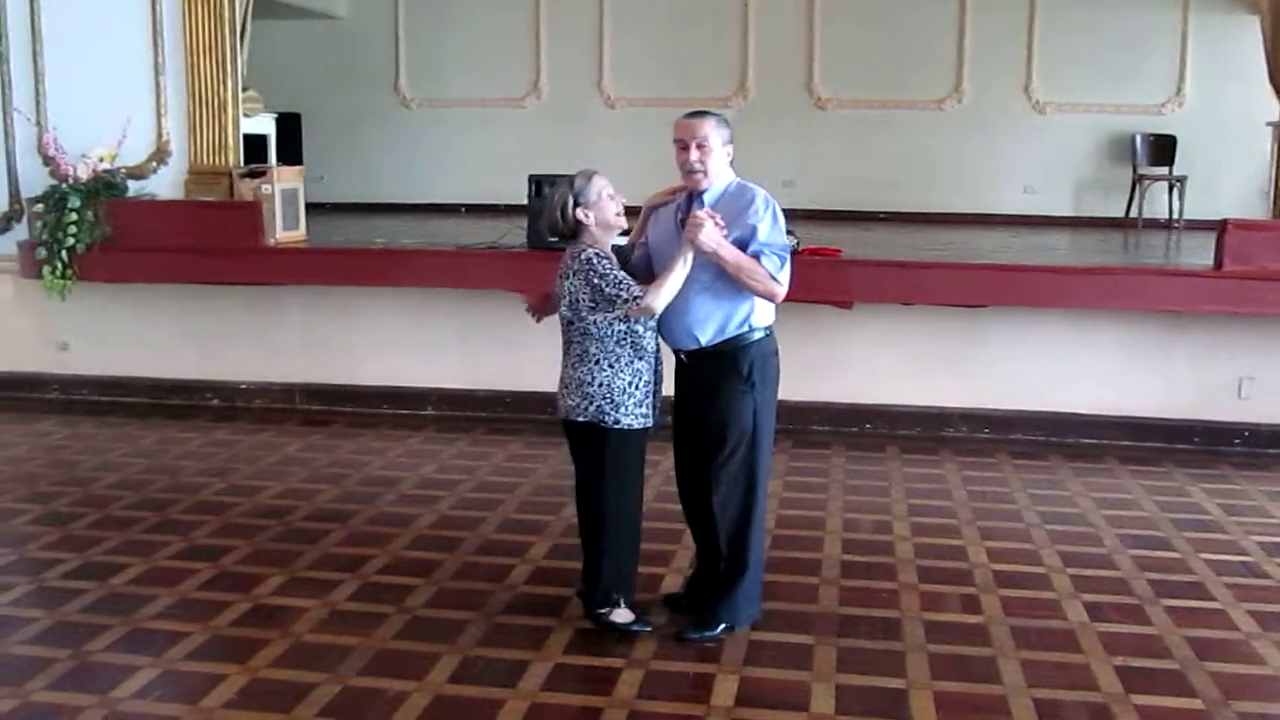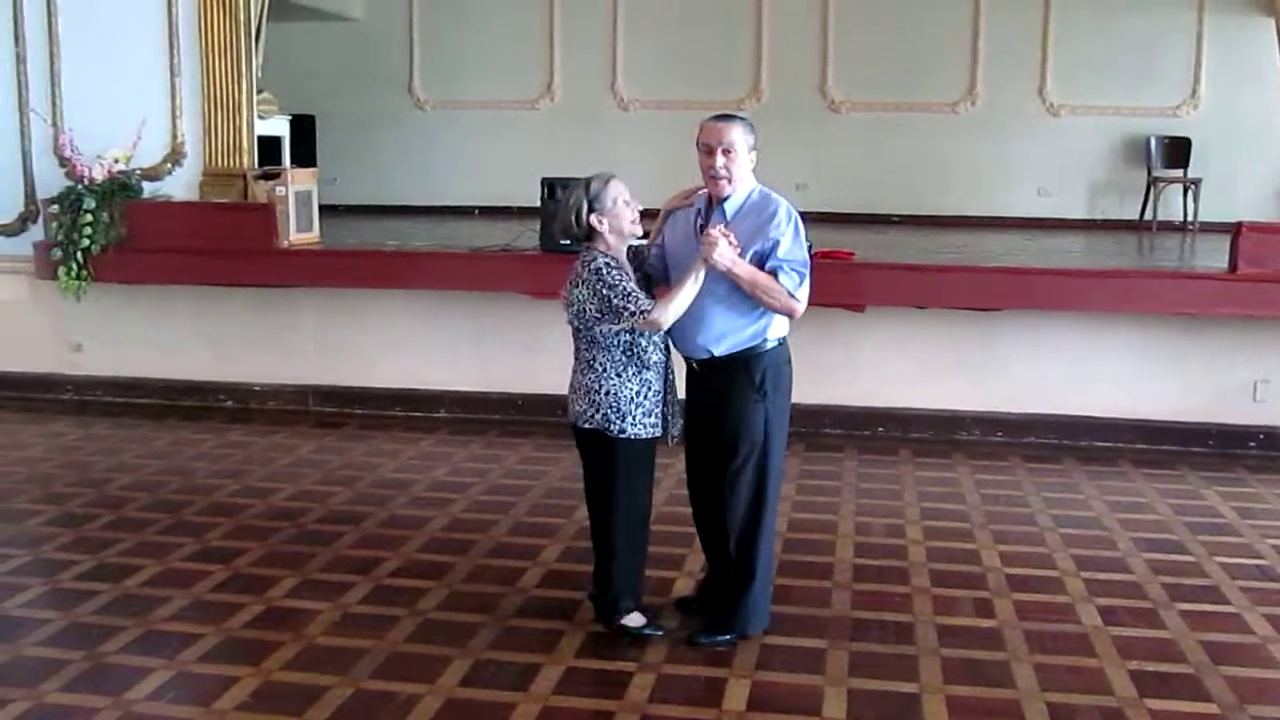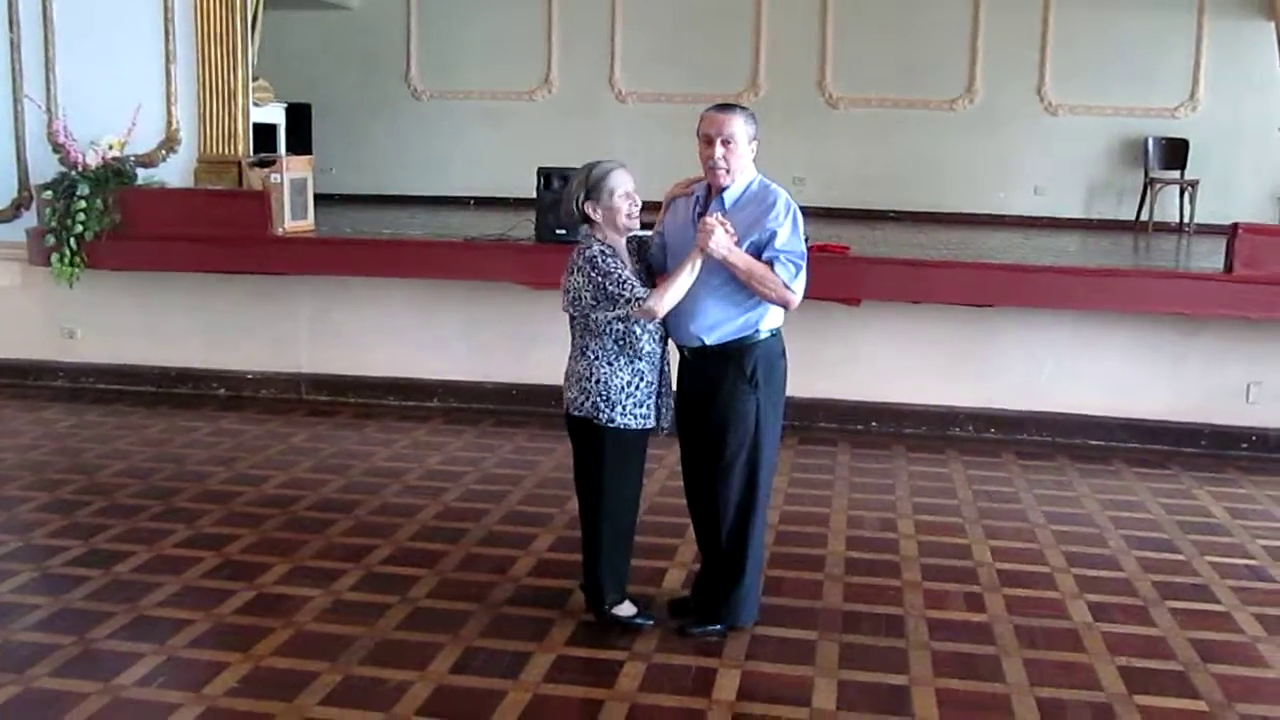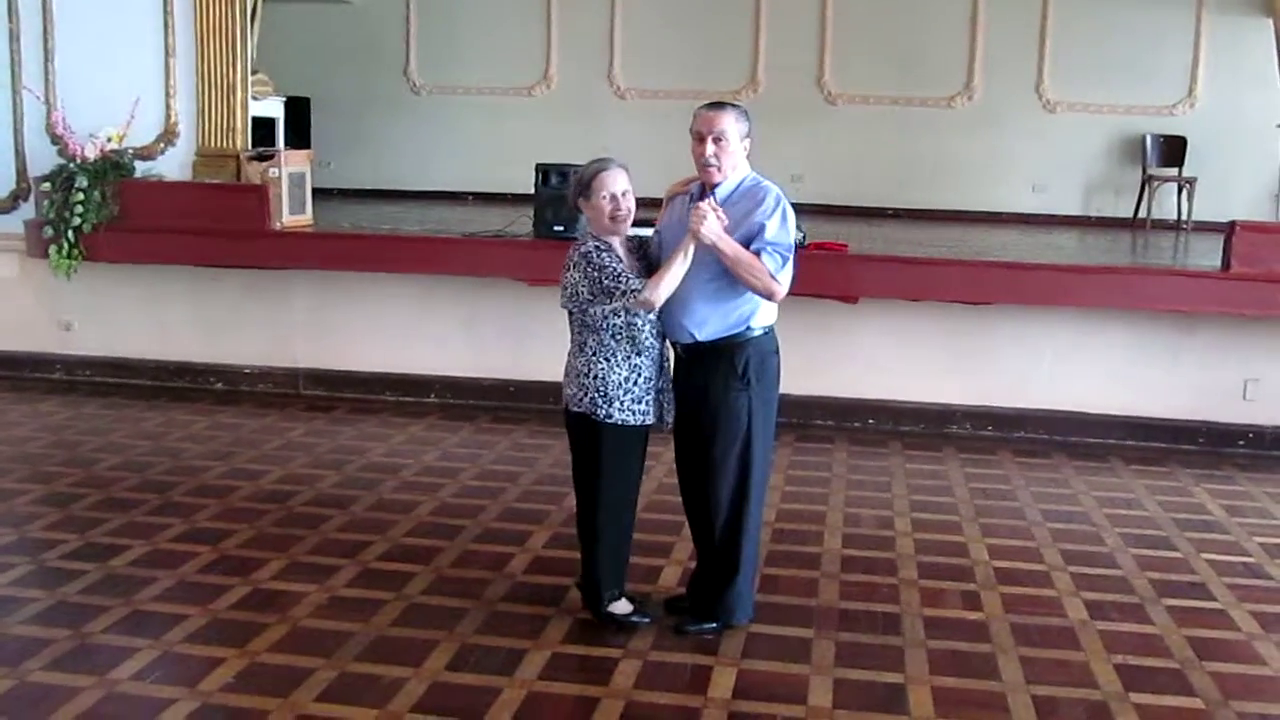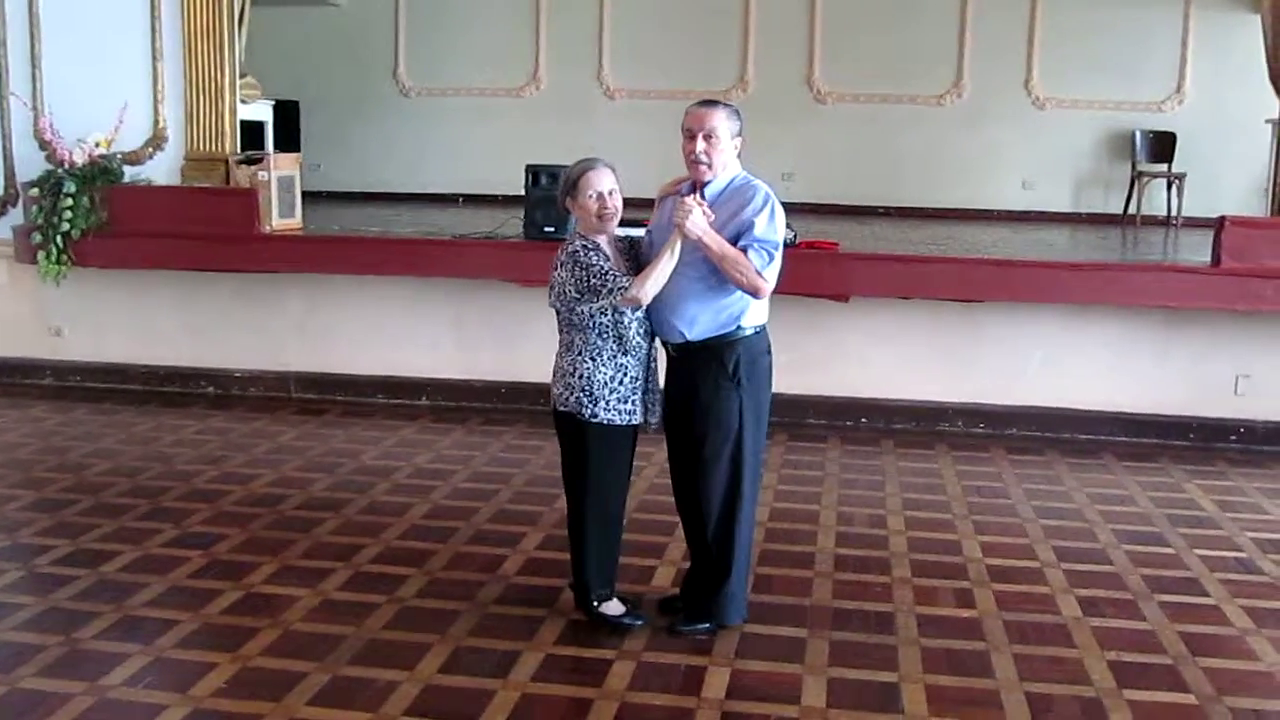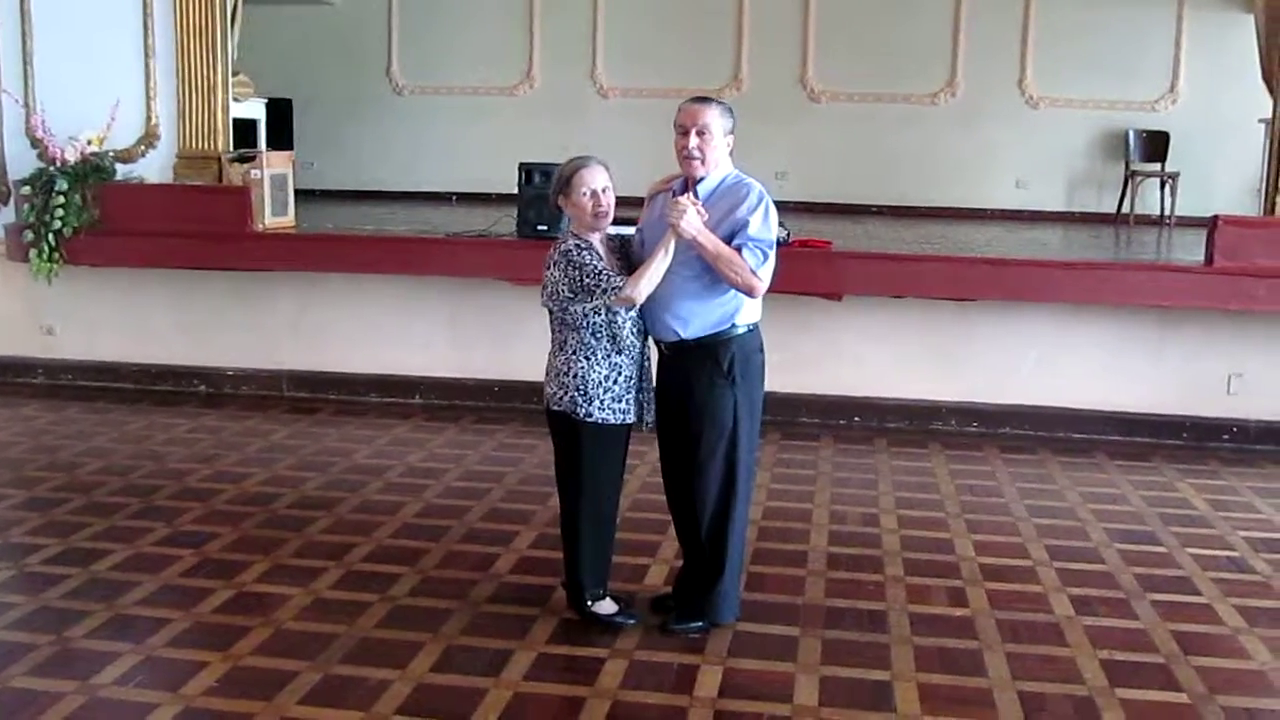
dt=0.4s
person 1, frame 1
left shoulder: (753, 203)
right shoulder: (665, 215)
left elbow: (775, 287)
right elbow: (629, 277)
left wrist: (716, 246)
left hip: (740, 360)
right hip: (691, 362)
left knee: (734, 482)
right knee: (693, 478)
left ankle: (732, 603)
right ankle: (707, 581)
person 1, frame 2
left shoulder: (775, 214)
right shoulder: (681, 216)
left elbow: (793, 302)
right elbow: (647, 277)
left wrist: (730, 263)
left hip: (752, 371)
right hip: (700, 370)
left knee: (747, 491)
right knee: (705, 484)
left ankle: (741, 610)
right ankle: (718, 585)
person 1, frame 3
left shoulder: (774, 205)
right shoulder: (681, 205)
left elbow: (789, 294)
right elbow: (651, 268)
left wrist: (726, 252)
left hip: (747, 362)
right hip: (694, 360)
left knee: (739, 485)
right knee: (699, 481)
left ankle: (730, 604)
right ankle: (708, 587)
person 1, frame 4
left shoulder: (766, 201)
right shoulder: (680, 202)
left elbow: (774, 286)
left wrist: (716, 237)
left hip: (740, 360)
right hip: (689, 358)
left knee: (732, 482)
right knee: (696, 480)
left ankle: (726, 603)
right ankle: (705, 585)
person 1, frame 5
left shoulder: (756, 200)
right shoulder: (672, 200)
left elbow: (759, 281)
left wrist: (702, 234)
left hip: (731, 358)
right hip: (681, 357)
left knee: (725, 483)
right knee: (689, 480)
left ankle: (720, 603)
right ankle: (698, 585)
person 1, frame 6
left shoulder: (748, 198)
right shoulder: (662, 198)
left elbow: (754, 281)
right elbow: (636, 267)
left wrist: (696, 233)
left hip: (724, 357)
right hip: (672, 356)
left knee: (718, 482)
right knee: (680, 478)
left ankle: (713, 600)
right ankle: (691, 583)
person 2, frame 1
left shoulder: (603, 257)
right shoulder: (586, 263)
right elbow: (650, 303)
left wrist: (648, 213)
right wrist: (690, 246)
left hip: (619, 403)
right hip: (603, 407)
left knee: (617, 500)
right knee: (609, 502)
left ankle: (604, 588)
right ankle: (603, 600)
person 2, frame 2
left shoulder: (623, 259)
right shoulder: (596, 271)
left elbow: (653, 258)
right elbow: (657, 317)
left wrist: (668, 214)
right wrist: (704, 263)
left hip: (632, 410)
right hip: (612, 414)
left knee: (630, 506)
right knee: (618, 508)
left ankle: (614, 593)
right ankle: (616, 605)
person 2, frame 3
left shoulder: (631, 248)
right shoulder: (592, 258)
right elbow: (652, 306)
left wrist: (670, 205)
right wrist: (701, 251)
left hip: (629, 399)
right hip: (604, 402)
left knee: (621, 498)
right knee: (607, 499)
left ankle: (605, 584)
right ankle: (606, 596)
person 2, frame 4
left shoulder: (635, 247)
right shoulder: (588, 256)
left elbow: (663, 254)
right elbow: (649, 297)
right wrist: (693, 237)
left hip: (631, 396)
right hip: (601, 399)
left knee: (621, 495)
right knee: (605, 496)
left ankle: (602, 581)
right ankle: (602, 593)
person 2, frame 5
left shoulder: (625, 246)
right shoulder: (575, 255)
right elbow: (639, 293)
right wrist: (680, 233)
left hip: (622, 395)
right hip: (590, 397)
left knee: (611, 495)
right knee: (594, 495)
left ankle: (596, 581)
right ankle: (594, 594)
person 2, frame 6
left shoulder: (618, 246)
right shoulder: (568, 255)
right elbow: (631, 294)
right wrist: (674, 232)
left hip: (614, 394)
right hip: (582, 396)
left knee: (604, 494)
right knee: (586, 495)
left ankle: (591, 582)
right ankle: (586, 593)
